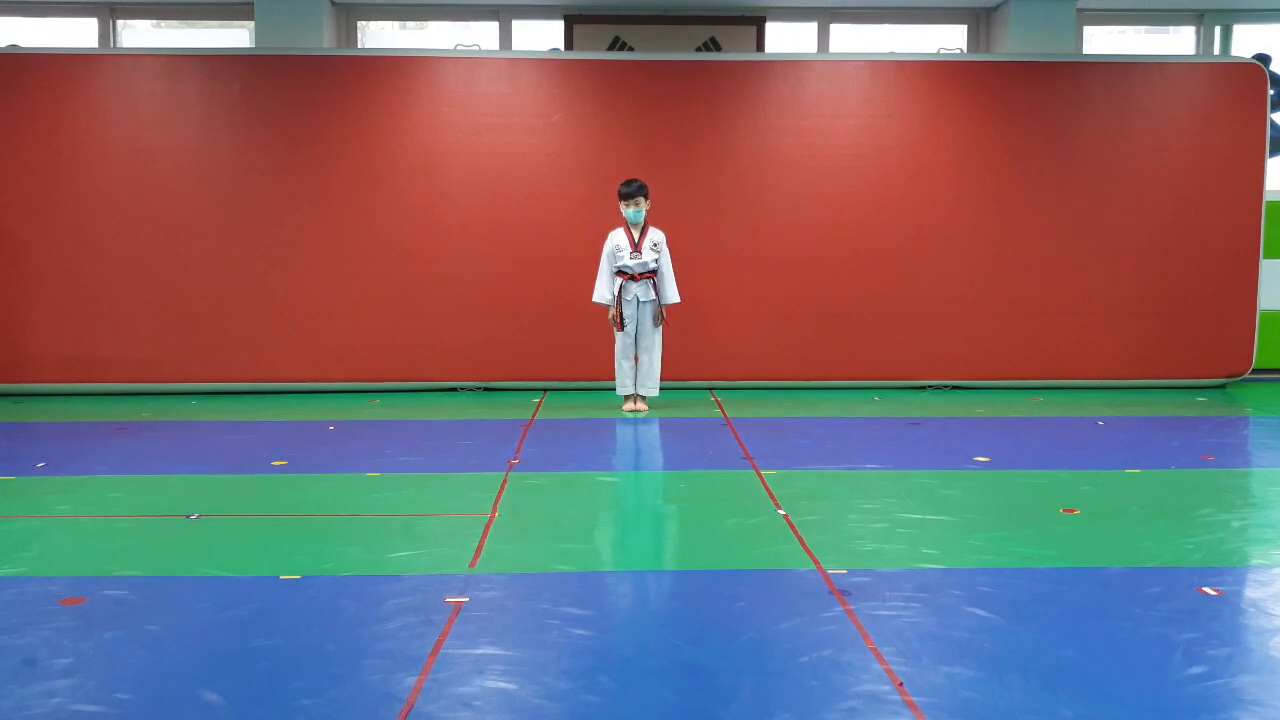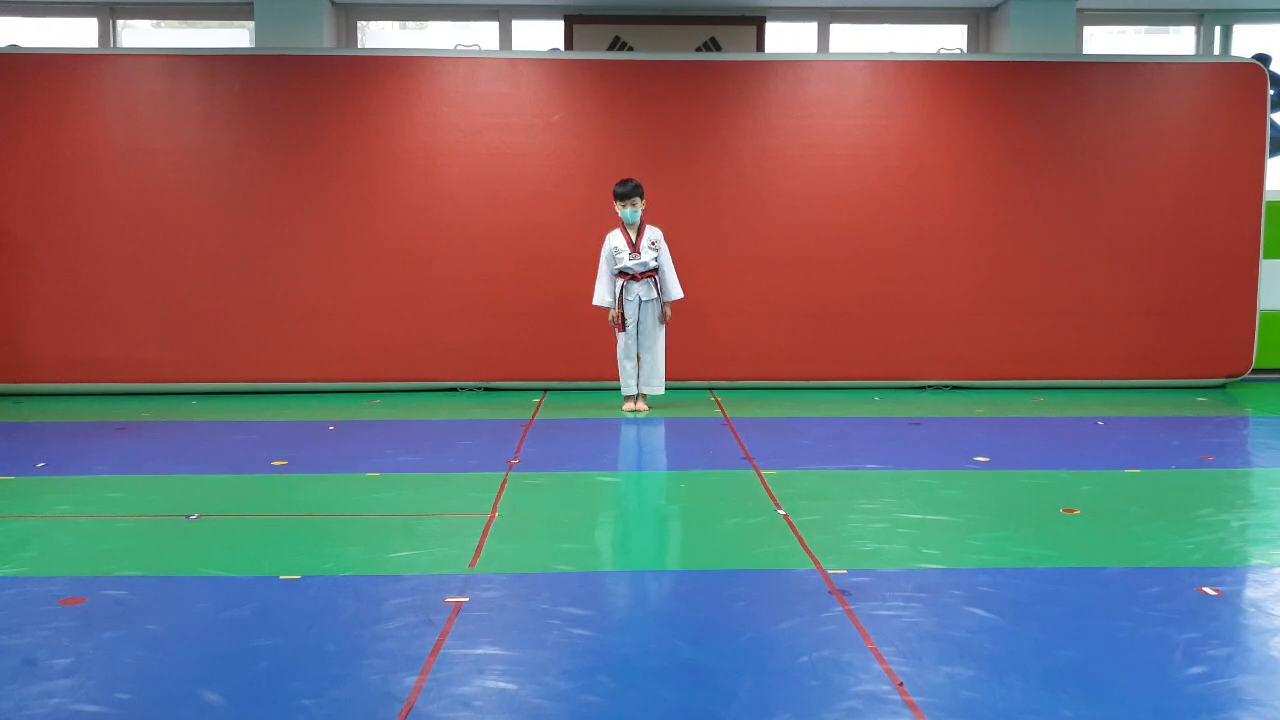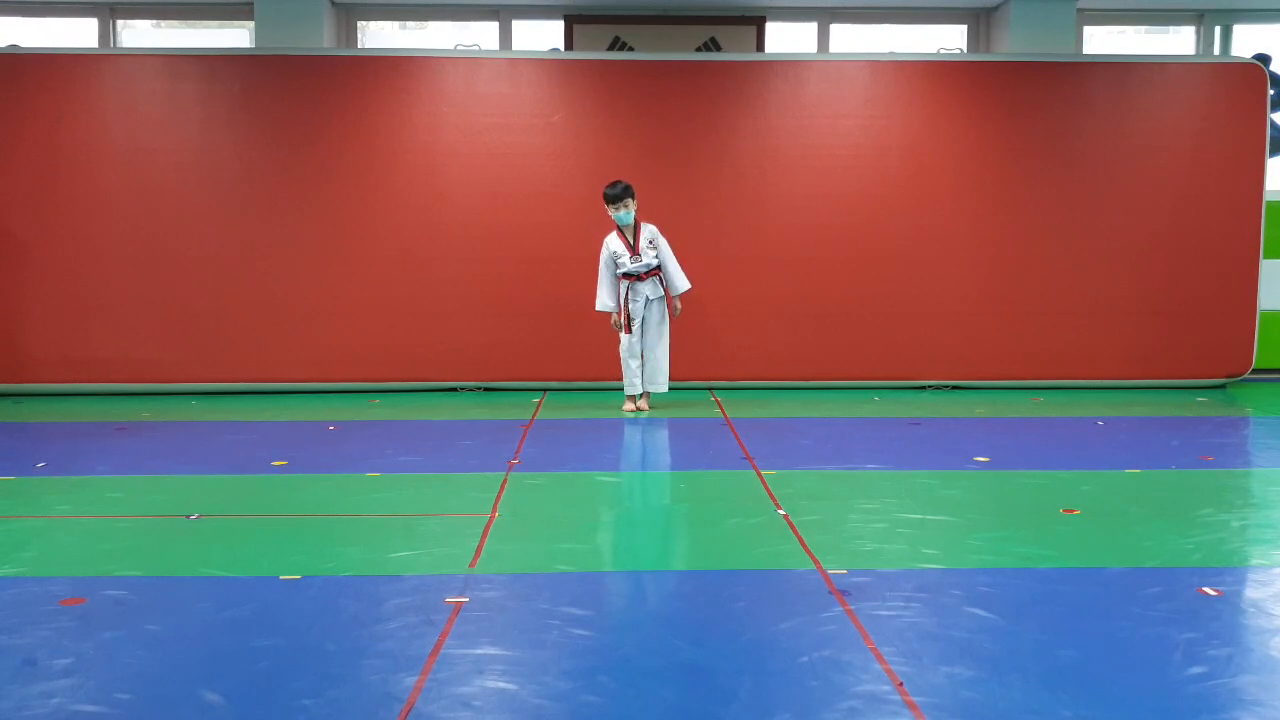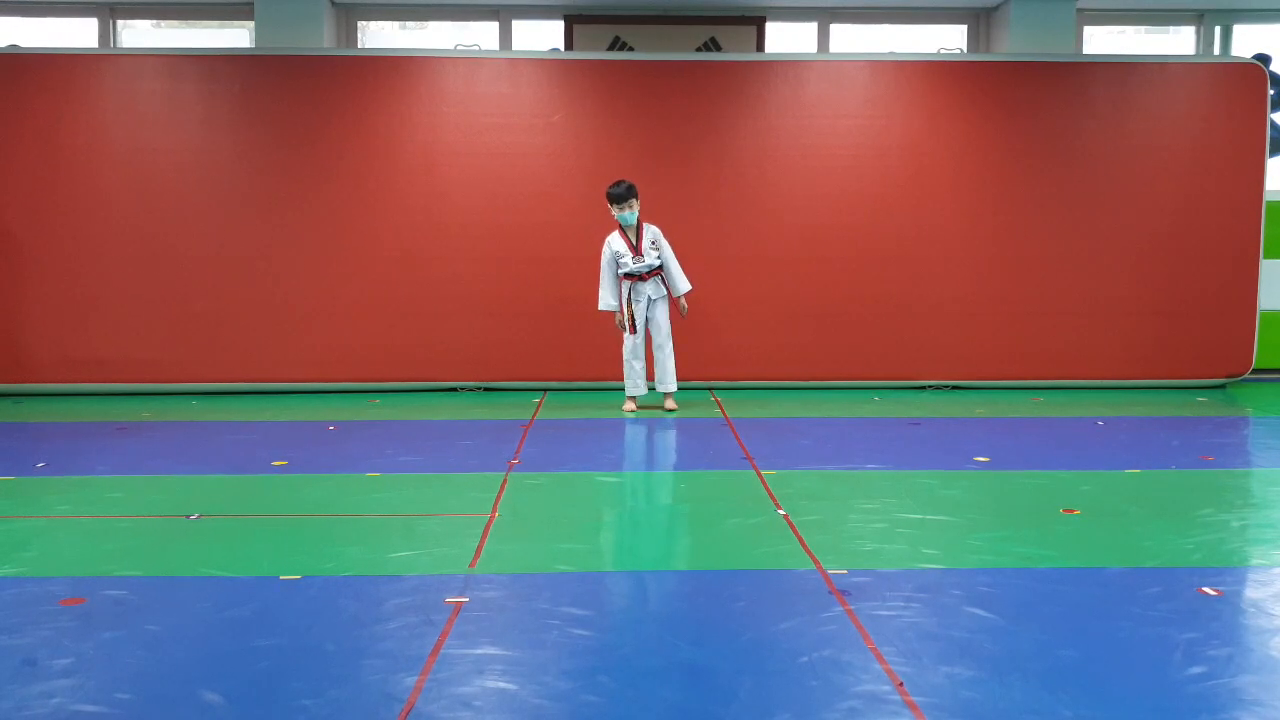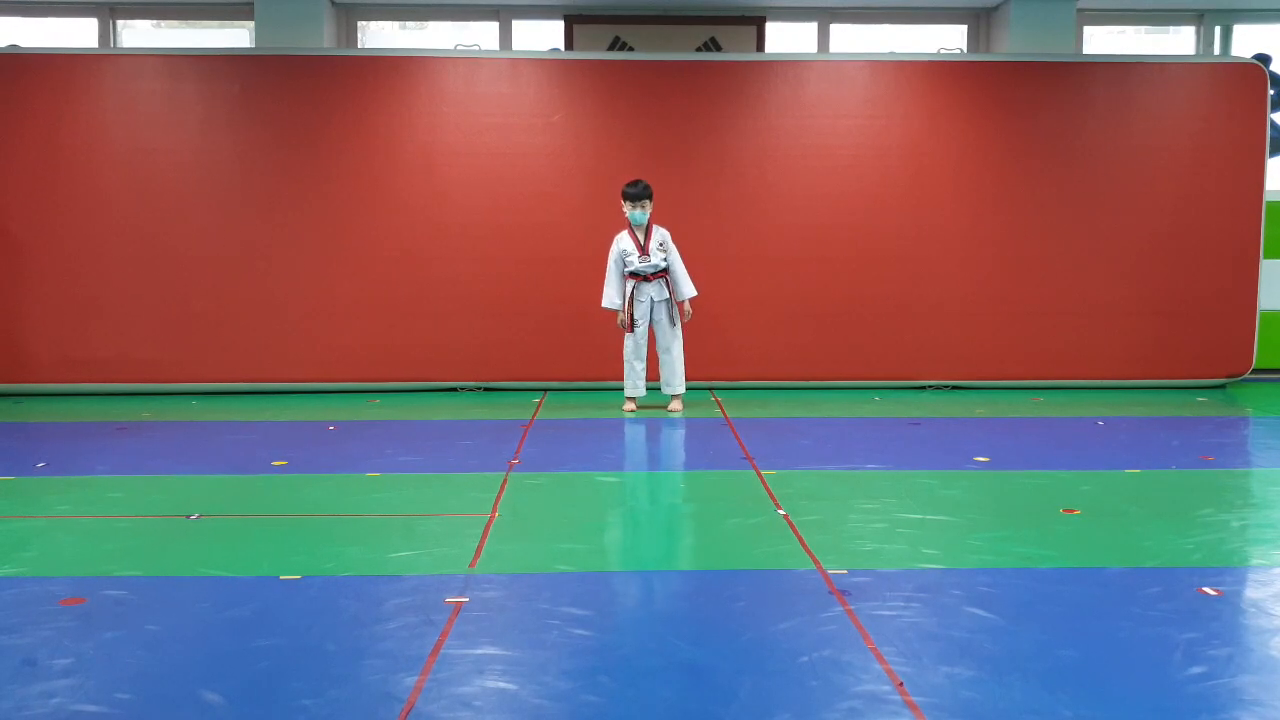
dt=0.2s
person 1, frame 1
left shoulder: (658, 237)
right shoulder: (614, 238)
left elbow: (665, 270)
right elbow: (606, 271)
left wrist: (664, 304)
right wrist: (610, 305)
left hip: (649, 296)
right hip: (624, 296)
left knee: (649, 347)
right knee: (624, 347)
left ankle: (642, 396)
right ankle: (628, 396)
person 1, frame 2
left shoulder: (655, 235)
right shoulder: (612, 239)
left elbow: (666, 268)
right elbow: (606, 273)
left wrist: (667, 302)
right wrist: (610, 307)
left hip: (650, 294)
right hip: (624, 296)
left knee: (651, 346)
right knee: (626, 346)
left ankle: (643, 396)
right ankle: (629, 395)
person 1, frame 3
left shoulder: (651, 232)
right shoulder: (610, 242)
left elbow: (668, 262)
right elbow: (607, 277)
left wrist: (675, 296)
right wrist: (612, 310)
left hip: (655, 293)
right hip: (629, 296)
left knee: (655, 344)
right knee: (629, 346)
left ankle: (646, 394)
right ankle: (631, 395)
person 1, frame 4
left shoulder: (653, 233)
right shoulder: (611, 242)
left elbow: (669, 263)
right elbow: (608, 277)
left wrist: (680, 295)
right wrist: (615, 309)
left hip: (657, 292)
right hip: (632, 296)
left knee: (663, 342)
right knee: (633, 346)
left ankle: (668, 393)
right ankle: (631, 396)
person 1, frame 5
left shoulder: (663, 235)
right shoulder: (620, 241)
left elbow: (676, 267)
right elbow: (615, 275)
left wrist: (685, 300)
right wrist: (618, 309)
left hip: (662, 295)
right hip: (636, 296)
left knee: (670, 344)
right knee: (634, 346)
left ankle: (676, 395)
right ankle: (631, 396)
